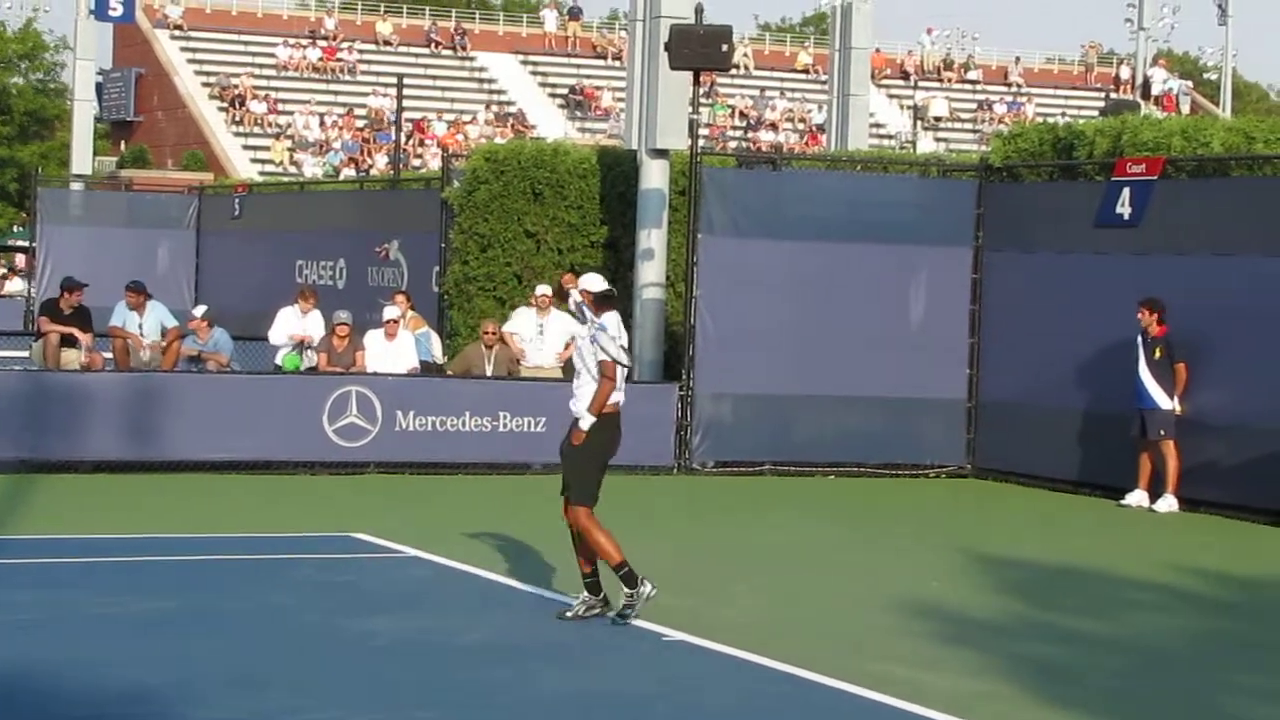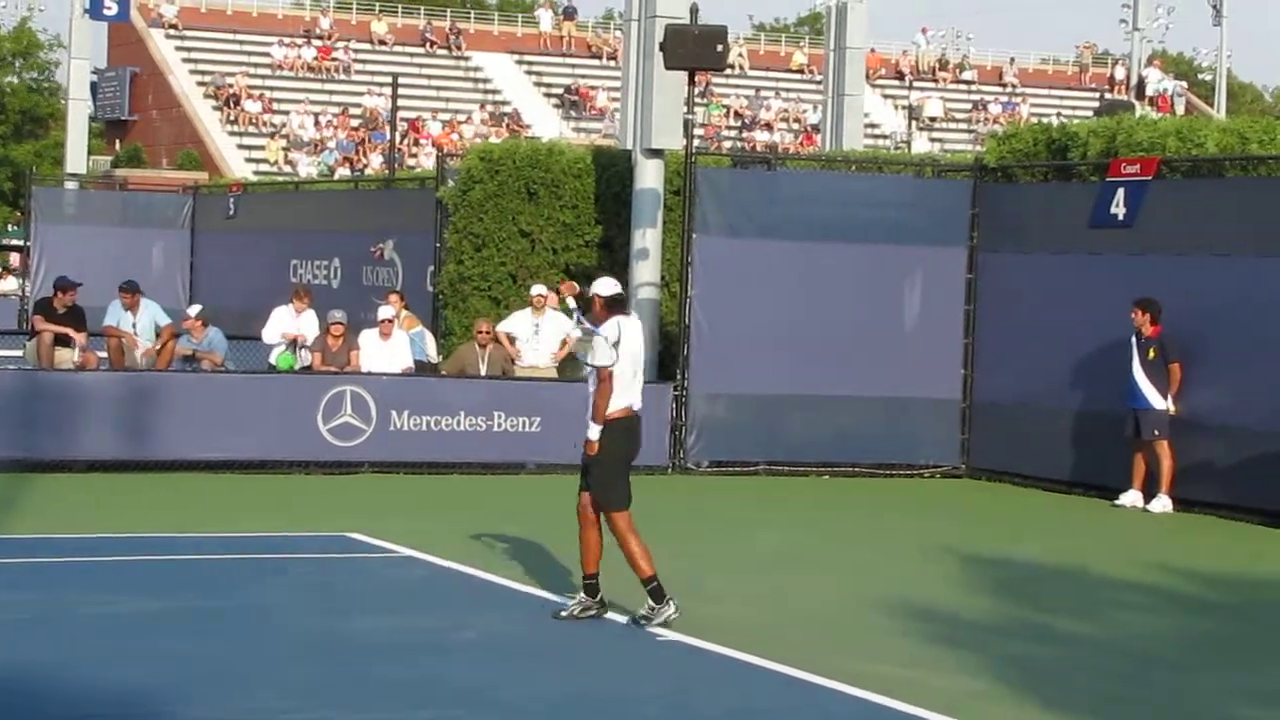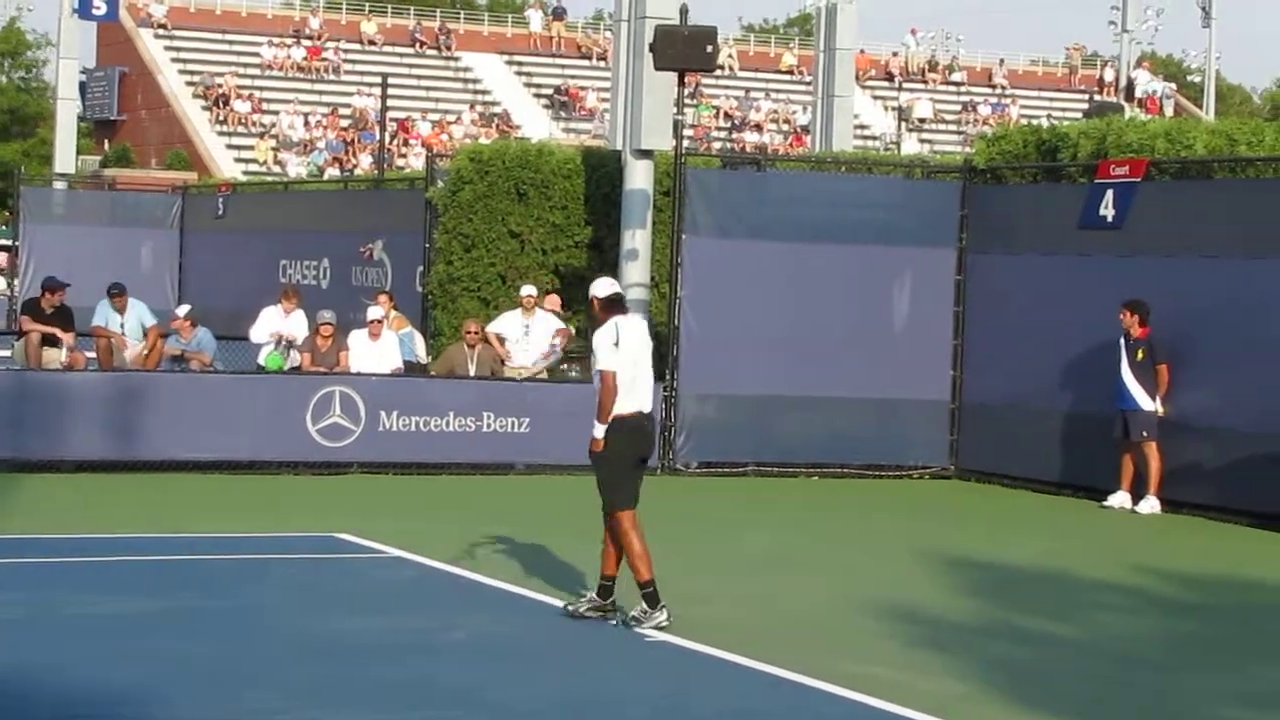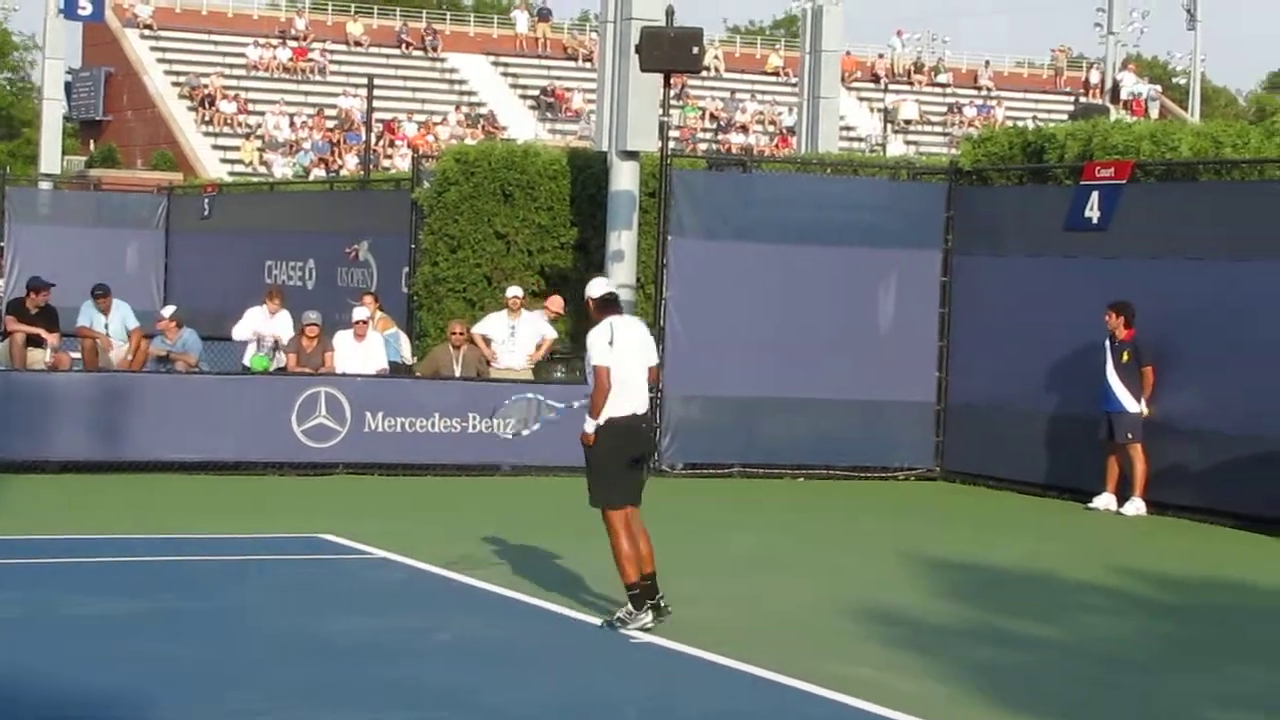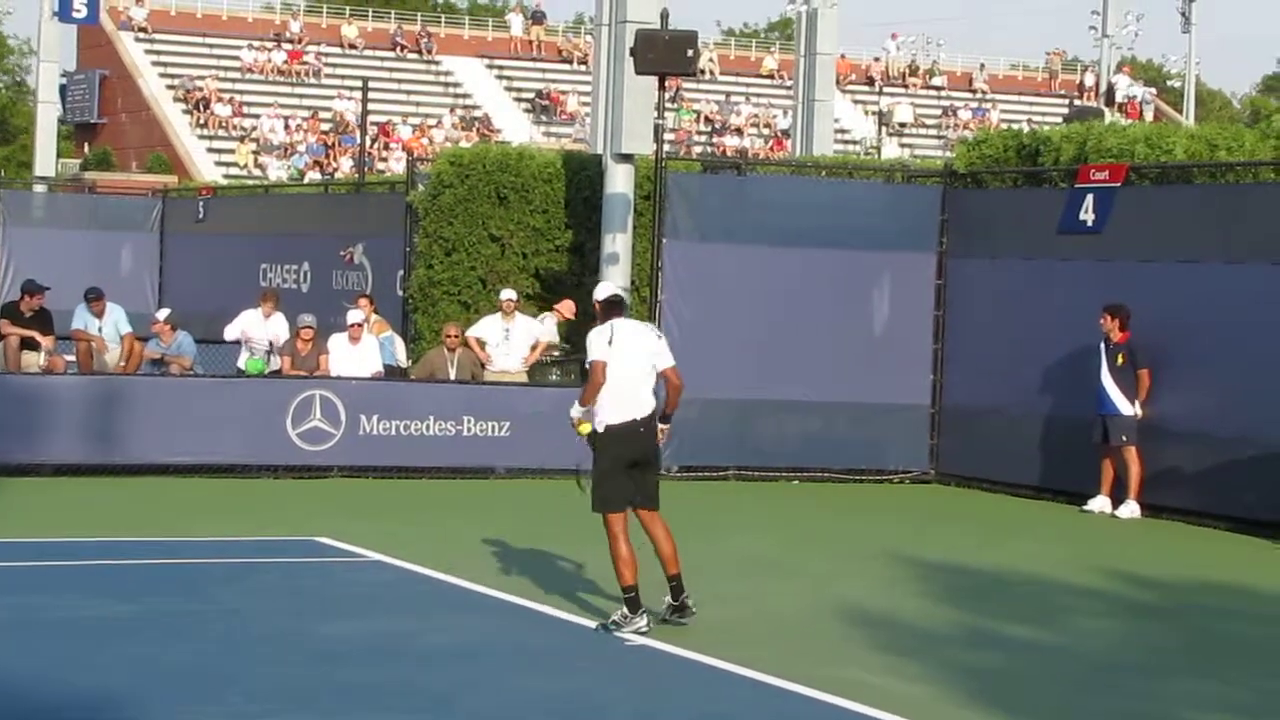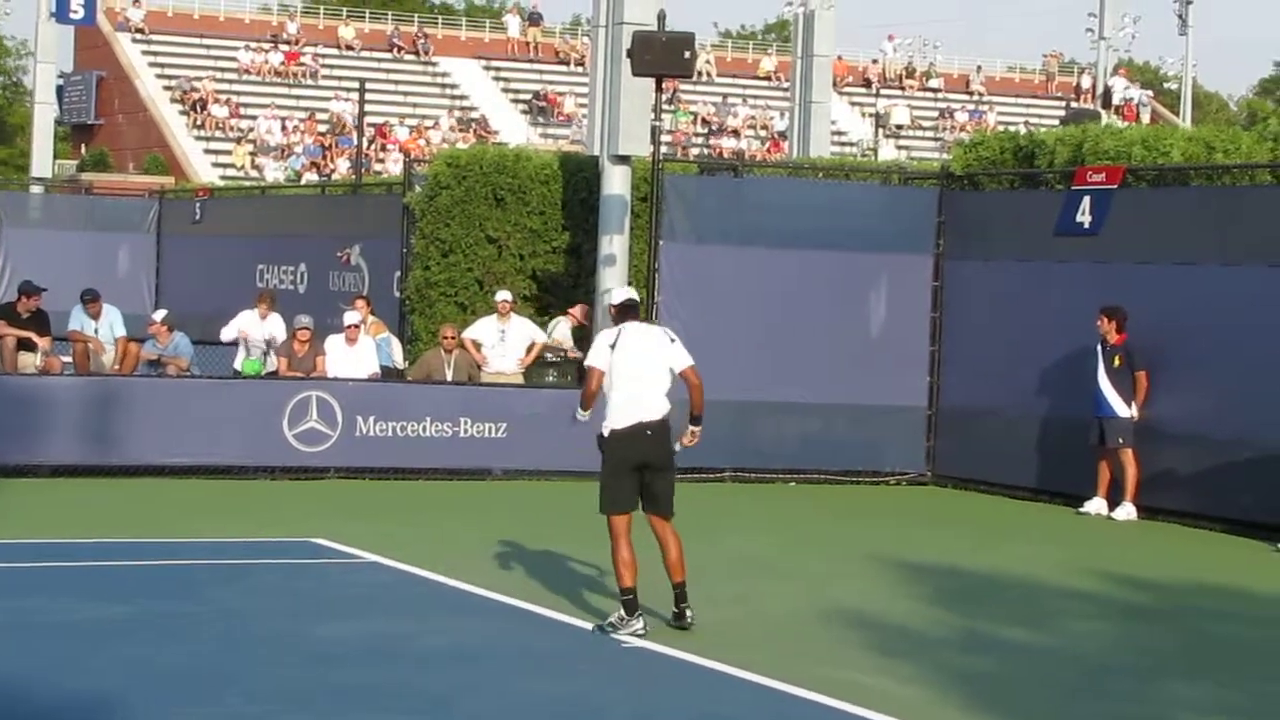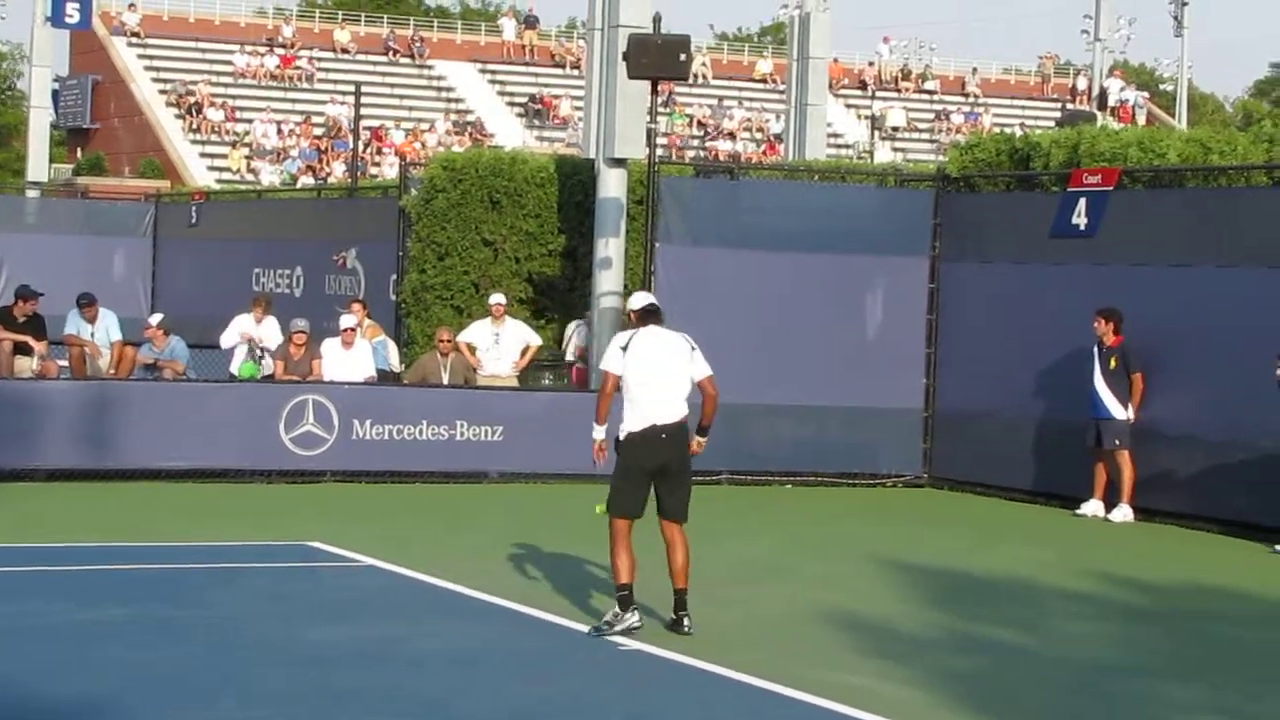
dt=0.2s
person 1, frame 1
left shoulder: (603, 327)
right shoulder: (601, 320)
left elbow: (609, 380)
right elbow: (572, 303)
left wrist: (583, 423)
right wrist: (568, 288)
left hip: (596, 428)
right hip: (592, 427)
left knee: (579, 515)
right knee: (577, 513)
left ankle: (634, 584)
right ankle: (593, 595)
person 1, frame 2
left shoulder: (605, 331)
right shoulder: (630, 322)
left elbow: (605, 385)
left wrist: (593, 433)
right wrist: (573, 297)
left hip: (612, 431)
right hip: (623, 427)
left knee: (619, 522)
right knee: (587, 509)
left ankle: (660, 601)
right ankle: (591, 596)
person 1, frame 3
left shoulder: (605, 334)
right shoulder: (638, 324)
left elbow: (610, 388)
left wrist: (599, 432)
left hip: (620, 430)
right hip: (642, 425)
left knee: (624, 521)
right knee: (614, 516)
left ankle: (653, 607)
right ankle: (604, 596)
person 1, frame 4
left shoulder: (599, 333)
right shoulder: (640, 327)
left elbow: (603, 385)
right elbow: (652, 377)
left wrist: (589, 425)
left hip: (611, 431)
right hip: (639, 427)
left knee: (616, 522)
right knee: (630, 516)
left ankle: (637, 608)
right ankle: (651, 596)
person 1, frame 5
left shoulder: (600, 334)
right shoulder: (650, 332)
left elbow: (597, 378)
right elbow: (675, 382)
left wrist: (578, 410)
right wrist: (665, 420)
left hip: (613, 436)
right hip: (645, 431)
left knee: (616, 527)
right knee: (651, 516)
left ankle: (633, 612)
right ankle: (679, 598)
person 1, frame 6
left shoulder: (607, 338)
right shoulder: (665, 335)
left elbow: (593, 385)
right elbow: (695, 382)
left wrist: (583, 411)
right wrist: (695, 422)
left hip: (621, 439)
right hip: (658, 435)
left knee: (619, 530)
right knee: (662, 522)
left ankle: (630, 614)
right ankle: (682, 607)
person 1, frame 7
left shoulder: (624, 341)
right shoulder: (685, 343)
left elbow: (608, 388)
right elbow: (711, 393)
left wrist: (599, 433)
right wrist: (701, 434)
left hip: (637, 441)
right hip: (675, 439)
left knee: (620, 528)
right knee: (673, 528)
left ankle: (625, 608)
right ankle: (681, 613)
person 2, frame 1
left shoulder: (1167, 340)
right shoulder: (1141, 338)
left elbow: (1181, 371)
left wrist: (1175, 399)
right wrist: (1142, 394)
left hip: (1161, 404)
right hip: (1144, 403)
left knee: (1167, 447)
right knee: (1145, 447)
left ankle: (1169, 497)
right ankle: (1141, 493)
person 2, frame 2
left shoulder: (1161, 340)
right shoulder: (1135, 338)
left elbow: (1175, 371)
left wrist: (1169, 399)
right wrist: (1136, 395)
left hip: (1155, 404)
right hip: (1137, 403)
left knee: (1161, 447)
right knee: (1139, 447)
left ankle: (1164, 498)
right ankle: (1136, 493)
person 2, frame 3
left shoulder: (1150, 342)
right shoulder: (1124, 340)
left elbow: (1163, 373)
left wrist: (1157, 400)
right wrist: (1124, 396)
left hip: (1144, 406)
right hip: (1126, 404)
left knee: (1149, 448)
right knee: (1128, 449)
left ankle: (1152, 499)
right ankle: (1124, 494)
person 2, frame 4
left shoulder: (1135, 344)
right shoulder: (1109, 342)
left elbow: (1148, 375)
left wrist: (1142, 403)
right wrist: (1110, 399)
left hip: (1129, 408)
right hip: (1111, 406)
left knee: (1134, 450)
right knee: (1113, 450)
left ankle: (1137, 500)
right ankle: (1109, 496)
person 2, frame 5
left shoulder: (1130, 346)
right shoulder: (1104, 345)
left elbow: (1144, 378)
left wrist: (1137, 405)
right wrist: (1104, 401)
left hip: (1123, 410)
right hip: (1105, 409)
left knee: (1129, 453)
right knee: (1107, 453)
left ankle: (1132, 503)
right ankle: (1103, 499)
person 2, frame 6
left shoulder: (1127, 348)
right shoulder: (1100, 347)
left elbow: (1142, 380)
left wrist: (1135, 408)
right wrist: (1101, 403)
left hip: (1120, 412)
right hip: (1102, 411)
left knee: (1125, 455)
right knee: (1103, 455)
left ankle: (1128, 506)
right ankle: (1100, 500)
person 2, frame 7
left shoulder: (1124, 350)
right shoulder: (1097, 349)
left elbow: (1138, 382)
left wrist: (1131, 410)
right wrist: (1097, 406)
left hip: (1116, 414)
right hip: (1098, 413)
left knee: (1122, 457)
right knee: (1100, 457)
left ankle: (1125, 507)
right ankle: (1097, 502)
